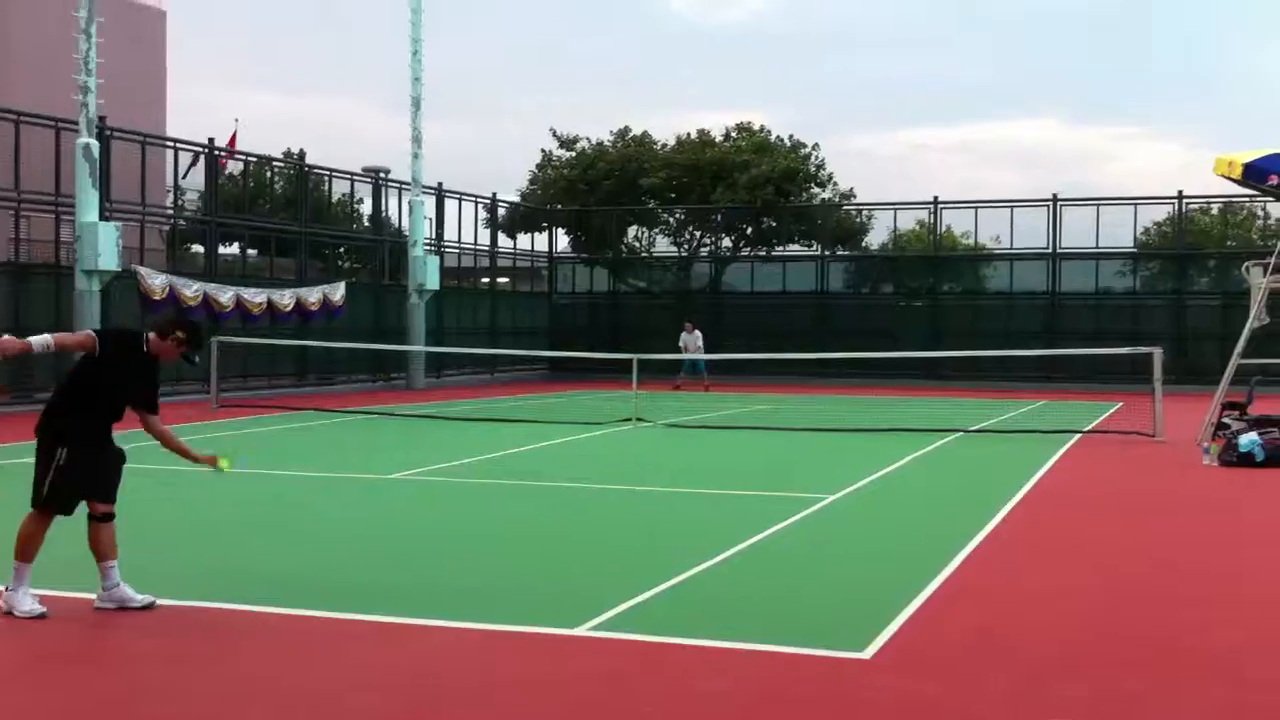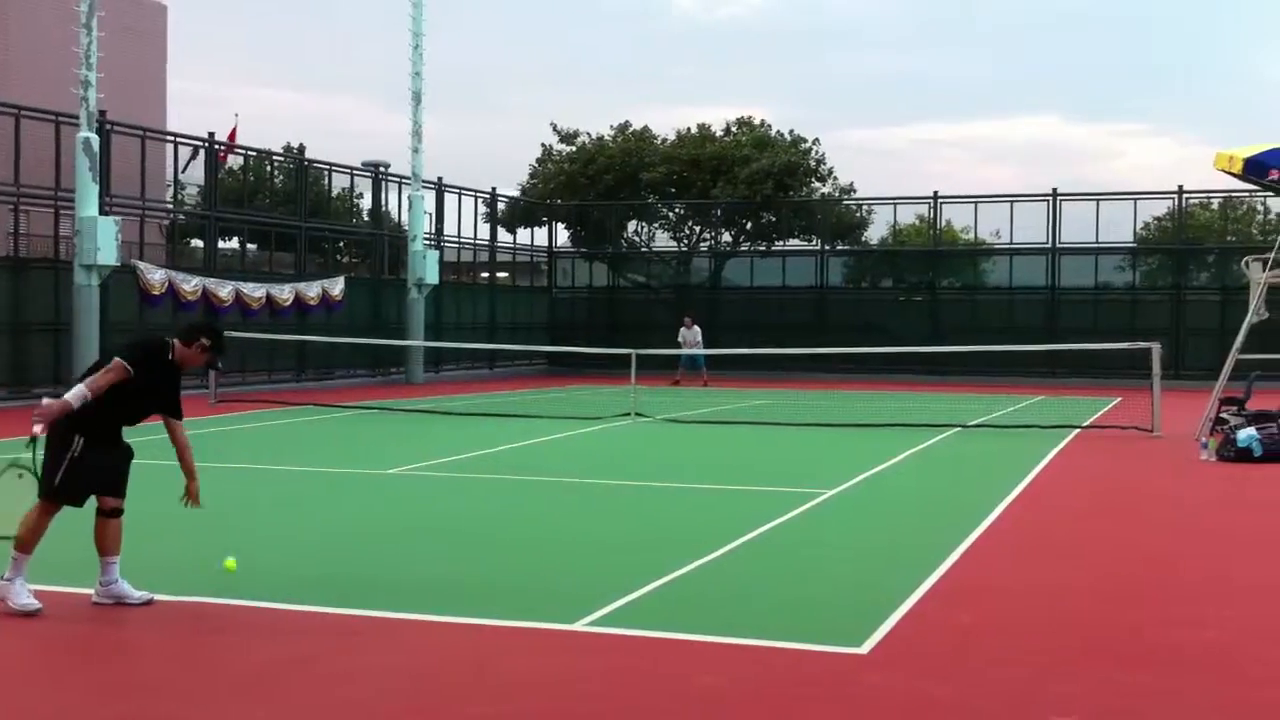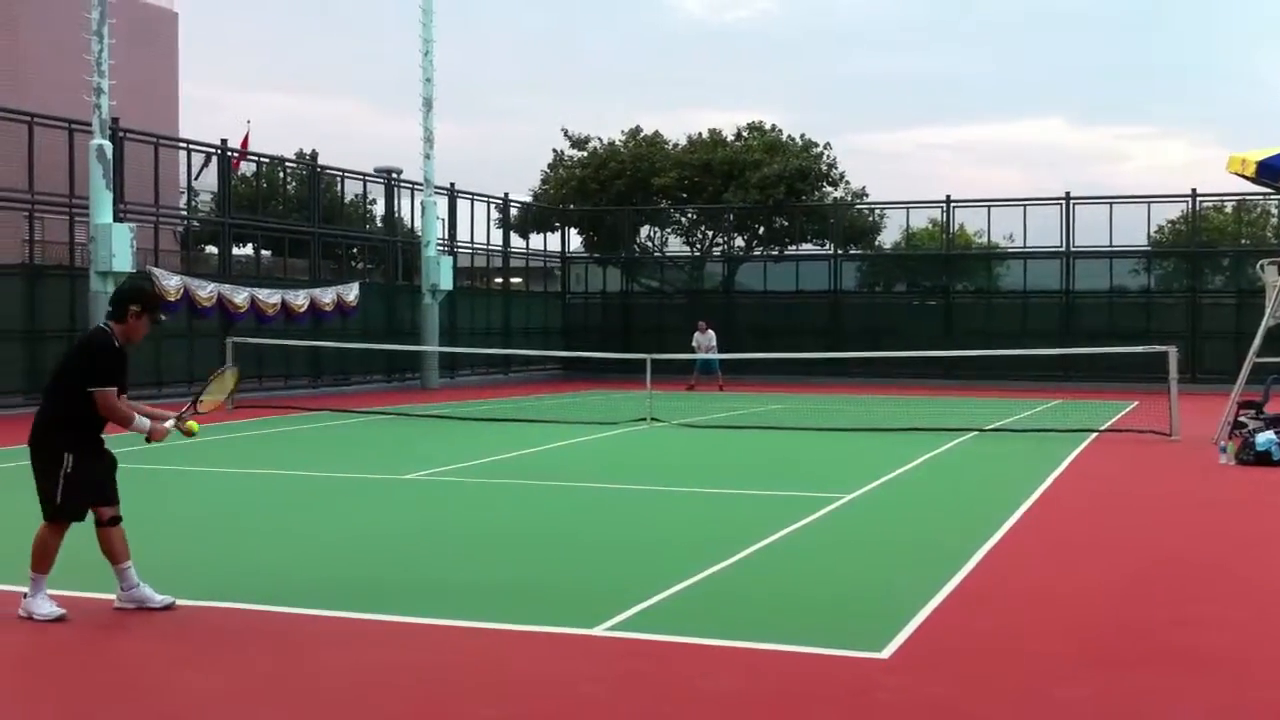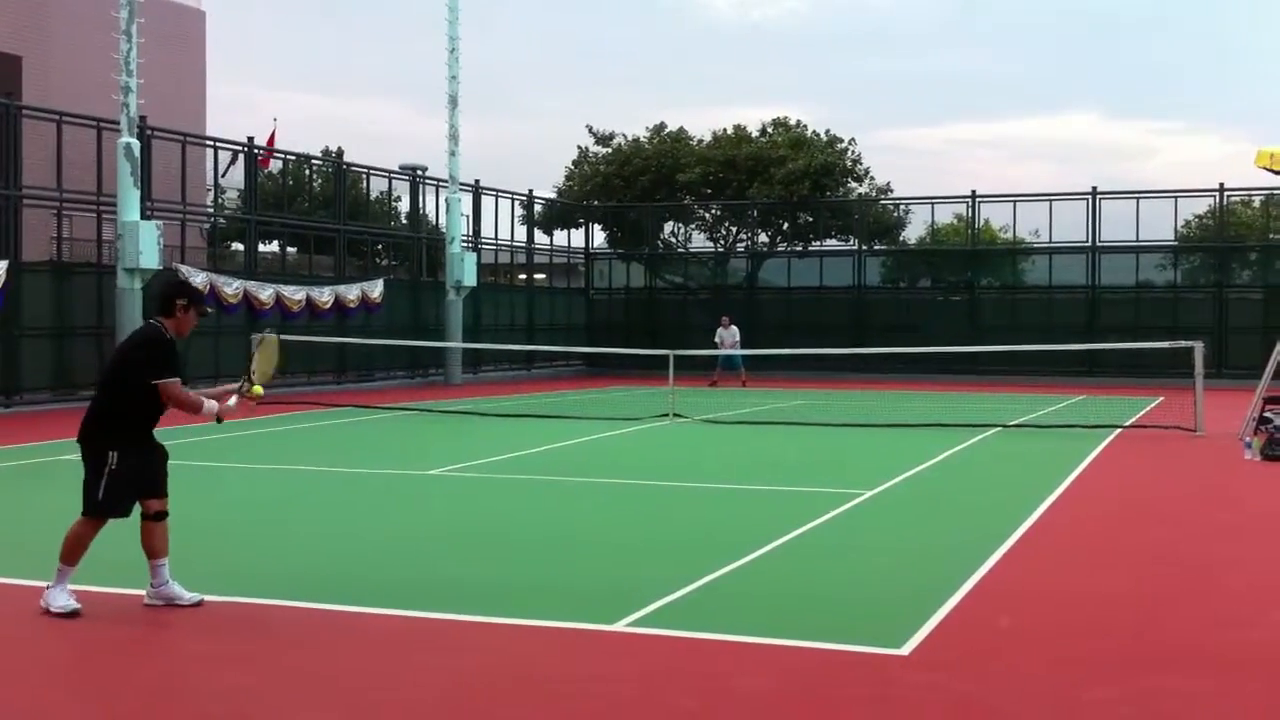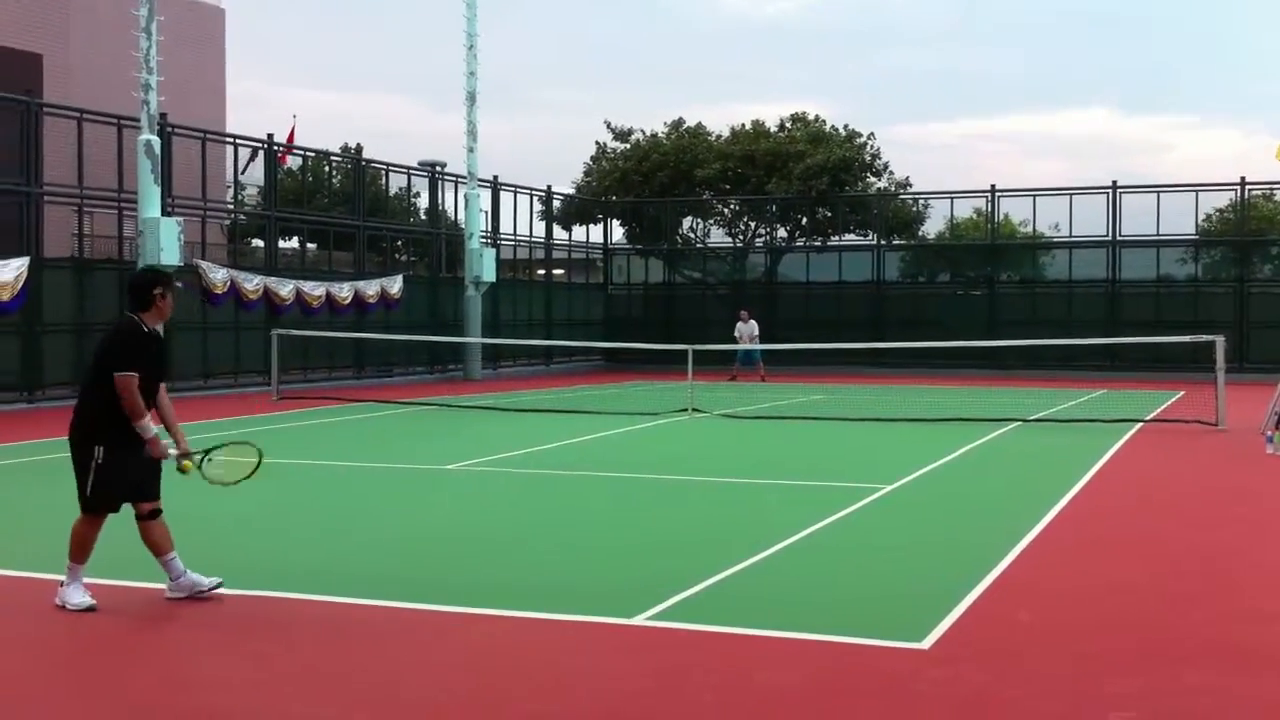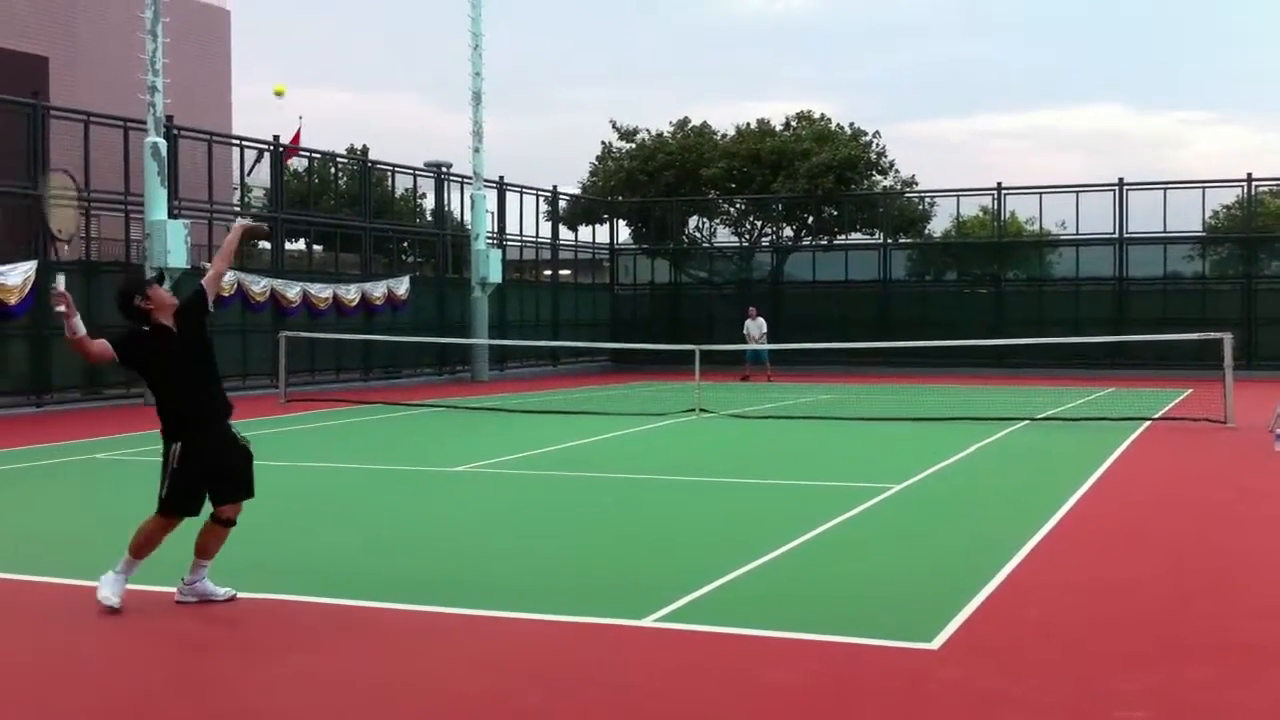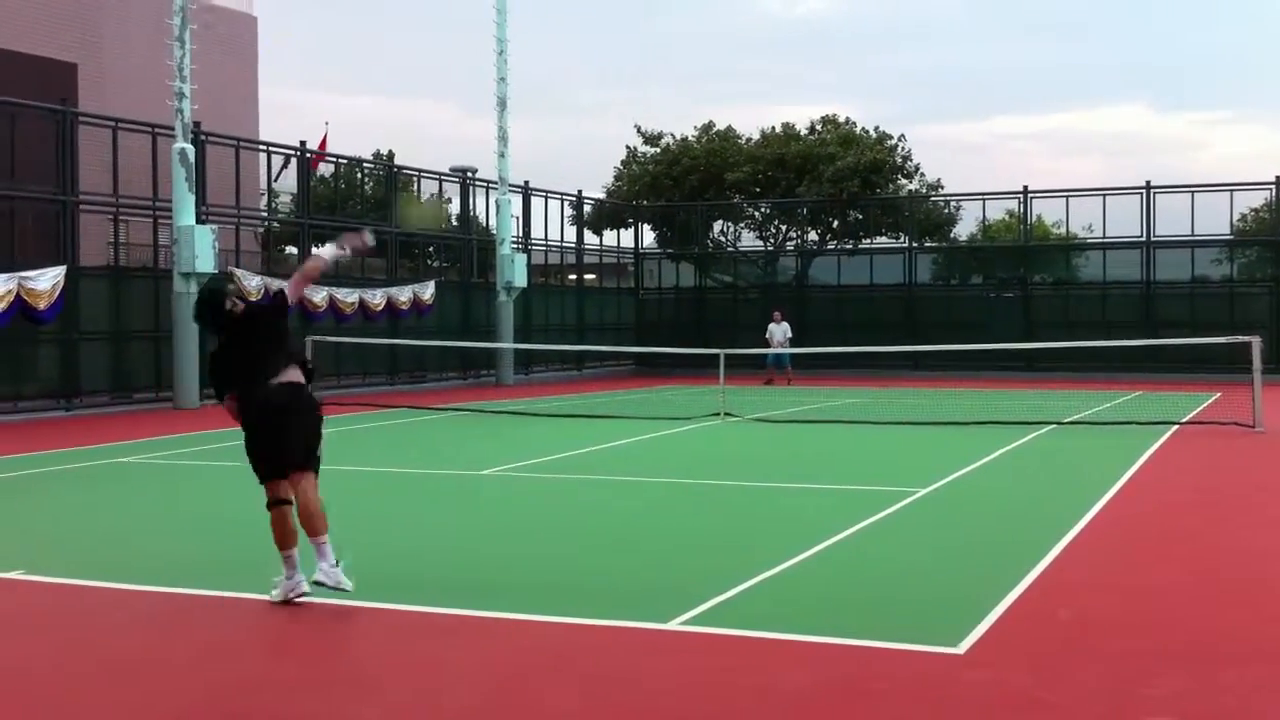
dt=0.7s
person 1, frame 1
left shoulder: (147, 370)
right shoulder: (122, 342)
left elbow: (151, 422)
right elbow: (74, 340)
left wrist: (192, 455)
left hip: (96, 439)
right hip: (62, 433)
left knee: (103, 509)
right knee: (45, 510)
left ankle: (112, 588)
person 1, frame 2
left shoulder: (169, 377)
right shoulder: (153, 350)
left elbow: (176, 430)
right elbow: (108, 375)
left wrist: (192, 479)
right wrist: (65, 403)
left hip: (108, 435)
right hip: (76, 428)
left knee: (112, 504)
right knee: (51, 502)
left ankle: (109, 583)
person 1, frame 3
left shoulder: (112, 348)
right shoulder: (100, 346)
left elbow: (118, 403)
right elbow: (108, 407)
left wrist: (165, 415)
right wrist: (148, 427)
left hip: (85, 444)
right hip: (58, 443)
left knee: (108, 514)
right knee: (58, 519)
left ankle: (130, 589)
right ankle: (33, 597)
person 1, frame 4
left shoulder: (159, 341)
right shoulder: (154, 341)
left elbow: (173, 395)
right elbow: (176, 398)
left wrist: (221, 392)
right wrist: (215, 408)
left hip: (136, 438)
right hip: (108, 439)
left knee: (156, 507)
right knee: (96, 515)
left ankle: (160, 585)
right ankle: (56, 588)
person 1, frame 5
left shoulder: (155, 341)
right shoulder: (126, 335)
left elbow: (158, 394)
right elbow: (127, 394)
left wrist: (178, 438)
right wrist: (151, 438)
left hip: (133, 438)
right hip: (99, 436)
left knee: (149, 508)
right knee: (96, 511)
left ankle: (179, 578)
right ankle: (71, 585)
person 1, frame 6
left shoulder: (190, 314)
right shoulder: (139, 341)
left elbow: (217, 270)
right elbow: (90, 349)
left wrist: (238, 230)
right wrist: (70, 313)
left hip: (220, 433)
right hip: (185, 439)
left knee: (229, 509)
right knee: (170, 515)
left ankle: (195, 582)
right ankle: (118, 575)
person 1, frame 7
left shoulder: (218, 357)
right shoulder: (261, 314)
left elbow: (231, 409)
right elbow: (302, 276)
right wrist: (341, 247)
left hip: (255, 412)
right hip: (293, 398)
left knee: (278, 491)
right knee: (304, 479)
left ankle: (291, 580)
right ankle: (327, 565)
